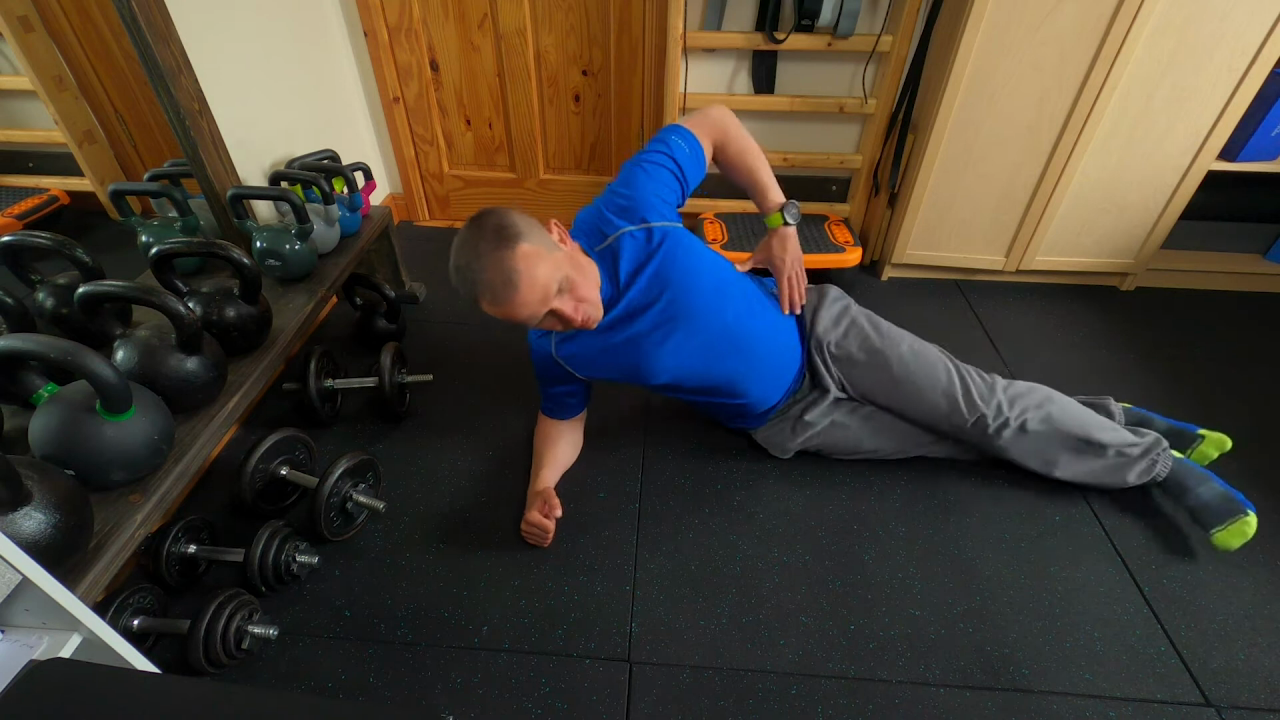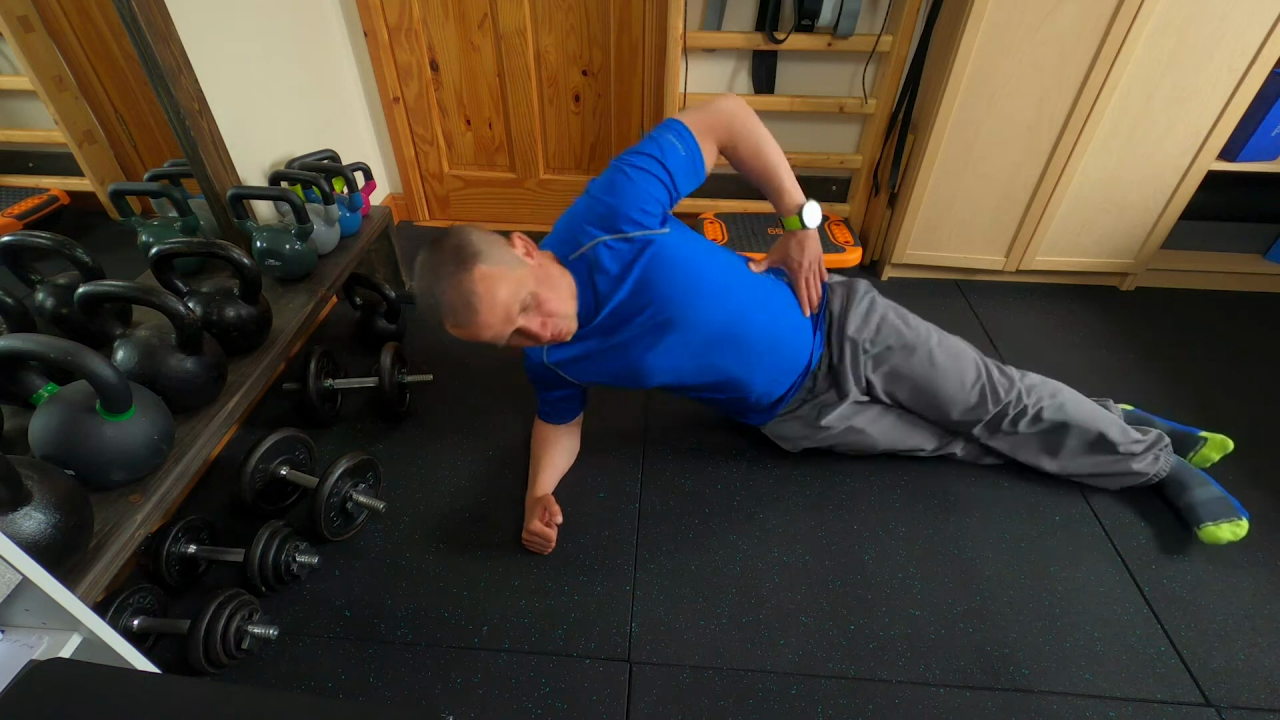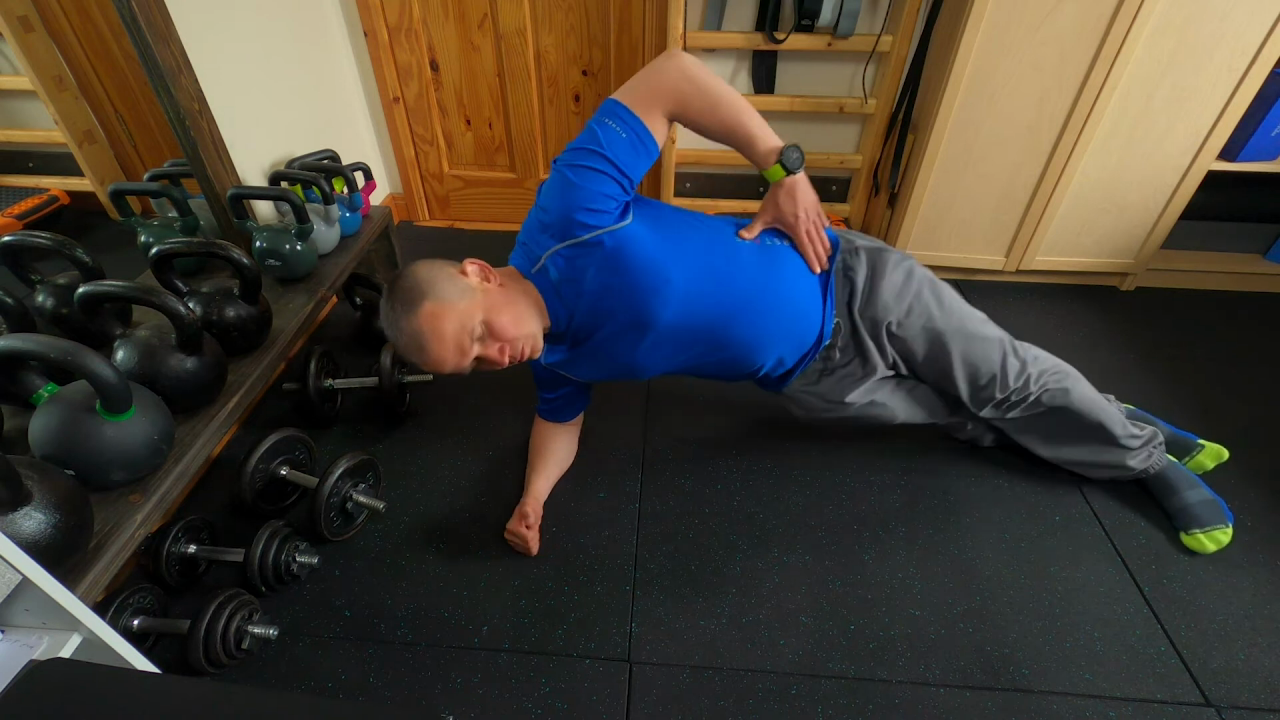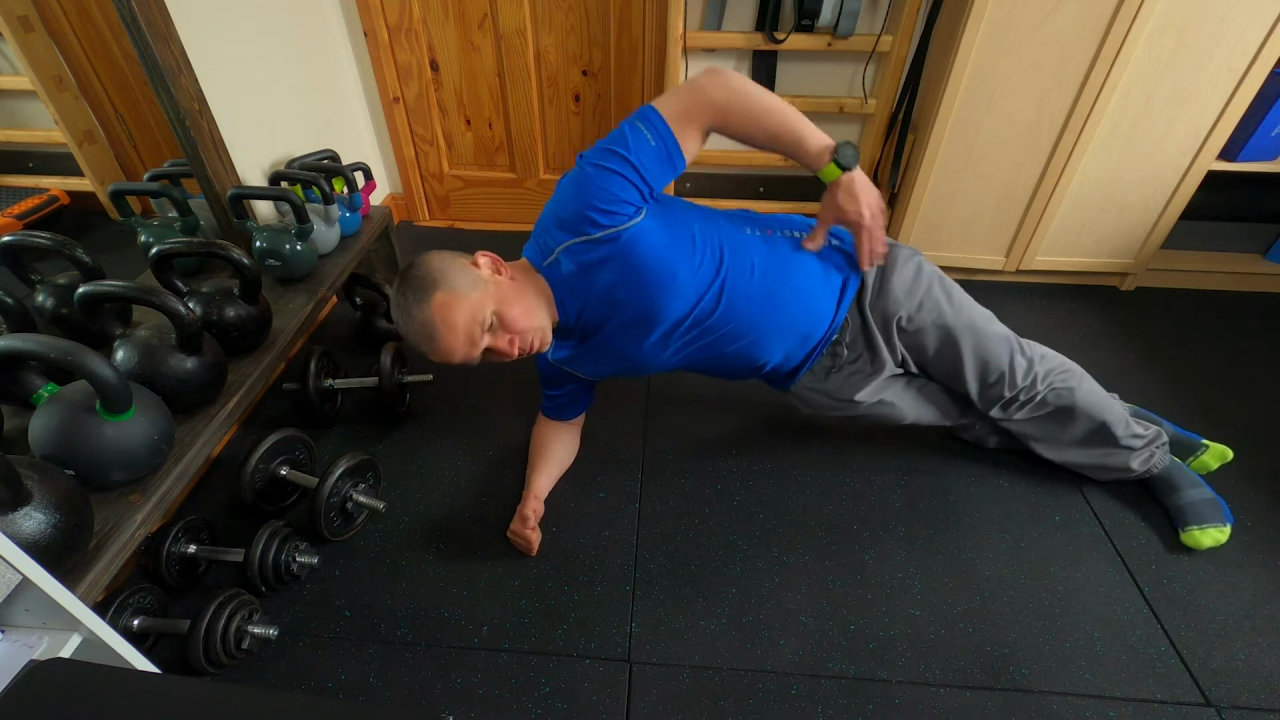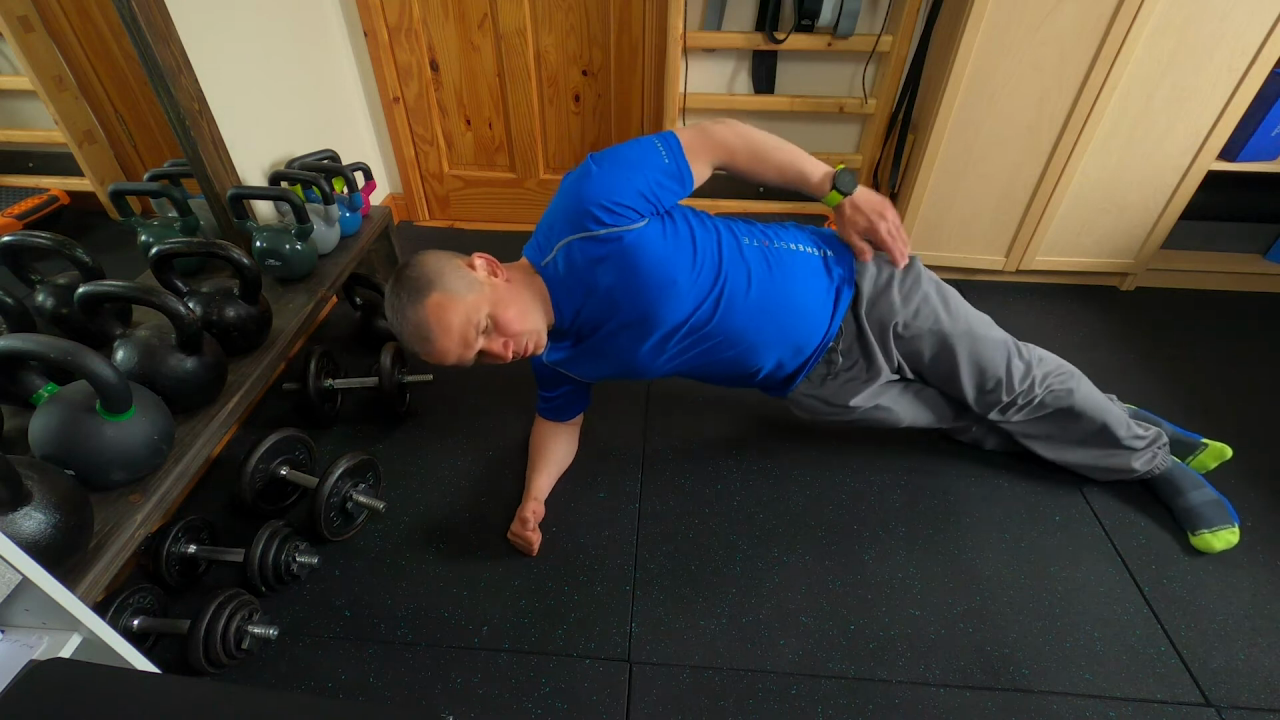
dt=0.3s
person 1, frame 1
left shoulder: (627, 209)
right shoulder: (554, 345)
left elbow: (714, 125)
right elbow: (562, 417)
left wrist: (781, 225)
right wrist: (541, 487)
left hip: (813, 330)
right hip: (782, 419)
left knee: (980, 405)
right knee: (963, 442)
left ankle: (1156, 458)
right ankle: (1117, 430)
person 1, frame 2
left shoulder: (611, 211)
right shoulder: (551, 355)
left elbow: (726, 115)
right elbow: (559, 422)
left wrist: (799, 220)
right wrist: (540, 494)
left hip: (833, 326)
right hip: (796, 414)
left knee: (998, 401)
right knee: (965, 443)
left ankle: (1152, 456)
right ankle: (1127, 443)
person 1, frame 3
left shoulder: (571, 209)
right shoulder: (553, 353)
left elbow: (672, 77)
right elbow: (558, 418)
left wrist: (784, 170)
right wrist: (531, 499)
left hip: (848, 288)
right hip: (816, 377)
left knee: (1010, 381)
right knee: (973, 420)
left ankle: (1148, 450)
right ankle: (1134, 458)
person 1, frame 4
left shoulder: (587, 205)
right shoulder: (559, 347)
left elbow: (711, 94)
right elbow: (561, 417)
left wrist: (838, 166)
right wrist: (532, 496)
left hip: (864, 285)
right hip: (823, 372)
left knee: (1013, 378)
right knee: (974, 417)
left ankle: (1151, 451)
right ankle: (1140, 461)
person 1, frame 5
left shoulder: (590, 205)
right shoulder: (556, 352)
left elbow: (715, 140)
right elbow: (558, 417)
left wrist: (844, 188)
right wrist: (532, 497)
left hip: (856, 293)
right hip: (819, 379)
left knee: (1013, 382)
right knee: (973, 422)
left ankle: (1148, 445)
right ankle: (1133, 446)
